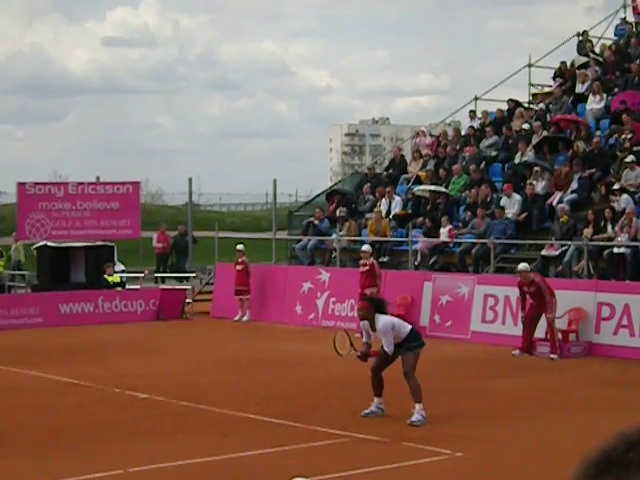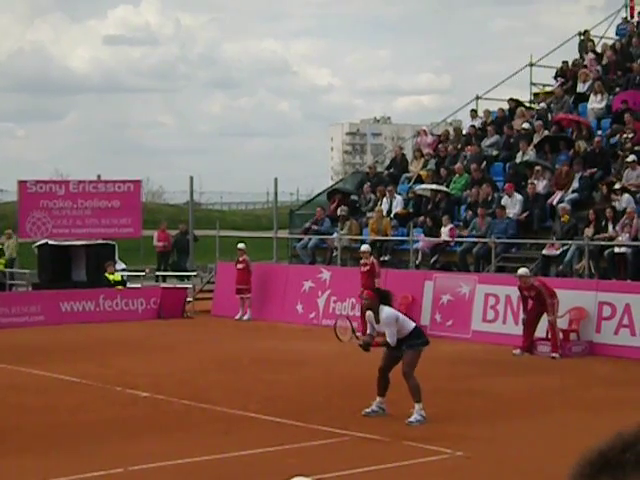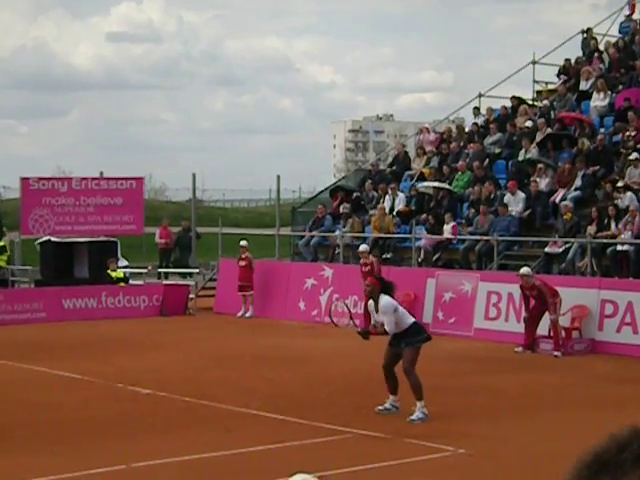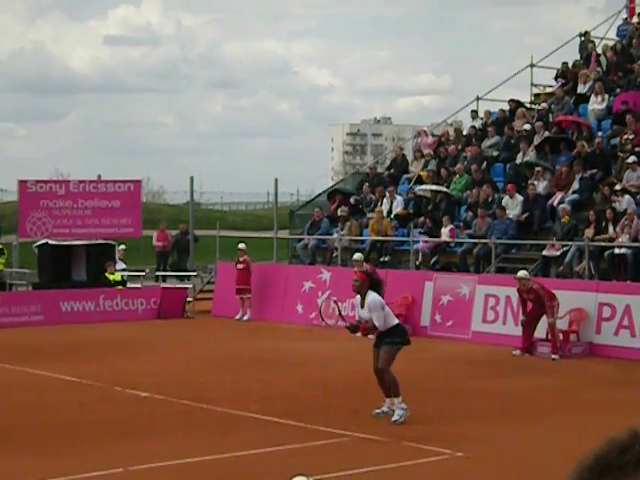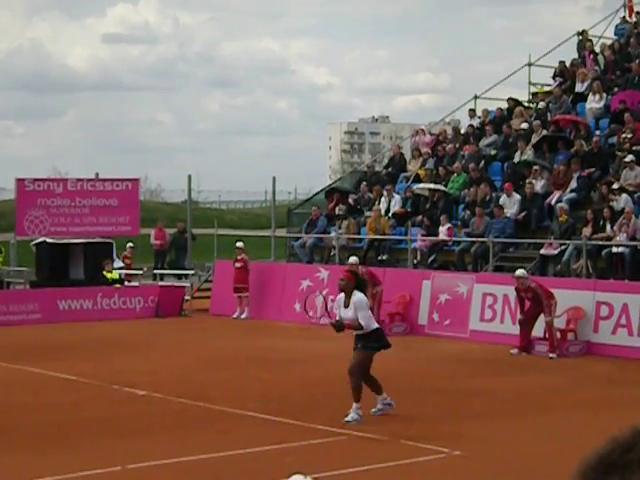
dt=0.3s
person 1, frame 1
left shoulder: (383, 323)
right shoulder: (364, 323)
left elbow: (388, 350)
right elbow: (367, 341)
left wrist: (369, 354)
right wrist: (364, 352)
left hip: (410, 340)
right hip: (394, 341)
left knee: (408, 373)
right knee: (375, 369)
left ankle: (419, 412)
right ankle: (378, 405)
person 1, frame 2
left shoulder: (387, 314)
right shoulder: (369, 314)
left elbow: (391, 342)
right elbow: (371, 333)
left wrist: (372, 343)
right wrist: (366, 341)
left hip: (413, 338)
right hip: (397, 339)
left knee: (407, 372)
right knee: (383, 369)
left ankle: (419, 411)
right ankle: (379, 405)
person 1, frame 3
left shoulder: (386, 303)
right shoulder: (371, 304)
left elbow: (389, 330)
right elbow: (376, 324)
left wrist: (370, 332)
right wrist: (367, 331)
left hip: (412, 333)
right hip: (399, 335)
left knee: (408, 370)
right knee: (387, 367)
left ankle: (421, 409)
right ankle: (393, 402)
person 1, frame 4
left shoulder: (373, 300)
right shoulder: (358, 299)
left elbow: (379, 325)
right elbow: (360, 320)
left wrist: (360, 327)
right wrist: (355, 326)
left hip: (394, 334)
right hip: (382, 335)
left knee: (383, 368)
right knee: (378, 370)
left ankle: (400, 405)
right ankle: (390, 405)
person 1, frame 5
left shoulder: (359, 299)
right shoulder: (340, 299)
left elbow: (365, 324)
right elbow: (340, 320)
left wrist: (345, 325)
right wrist: (338, 325)
left hip: (372, 337)
right hip: (360, 337)
left knee: (353, 370)
right knee: (363, 373)
left ankle: (356, 411)
right ankle: (385, 401)
